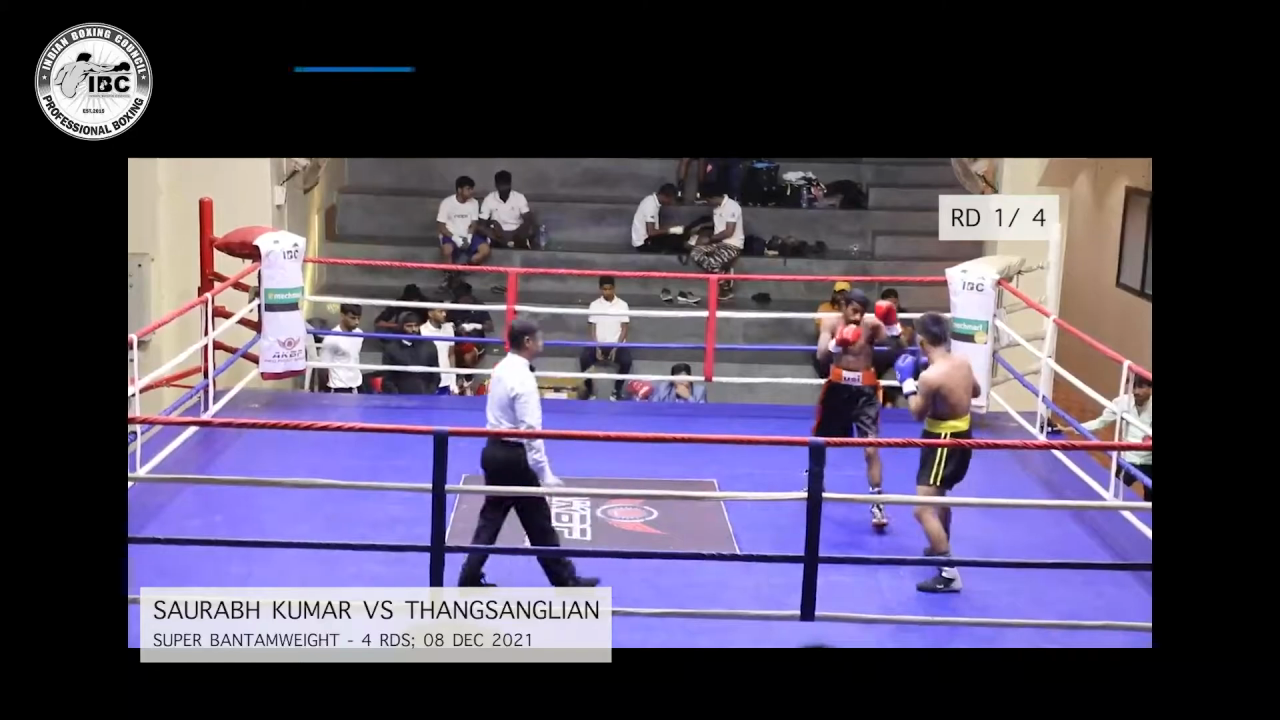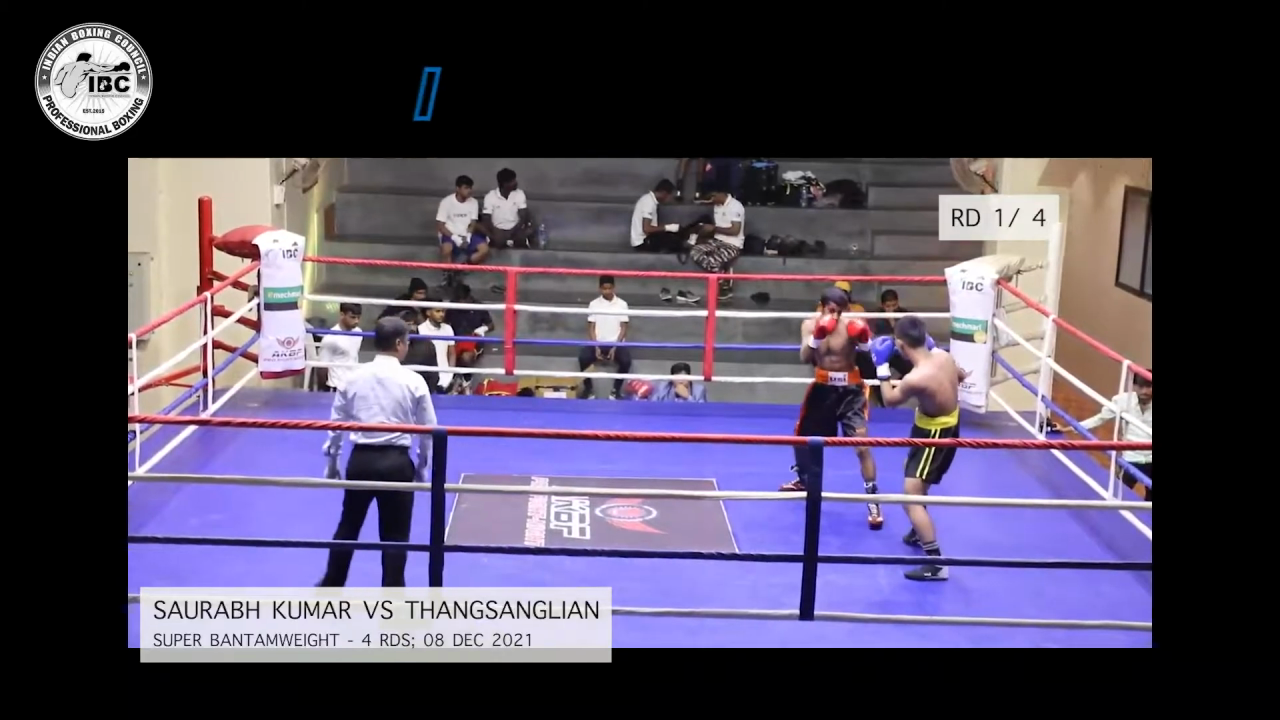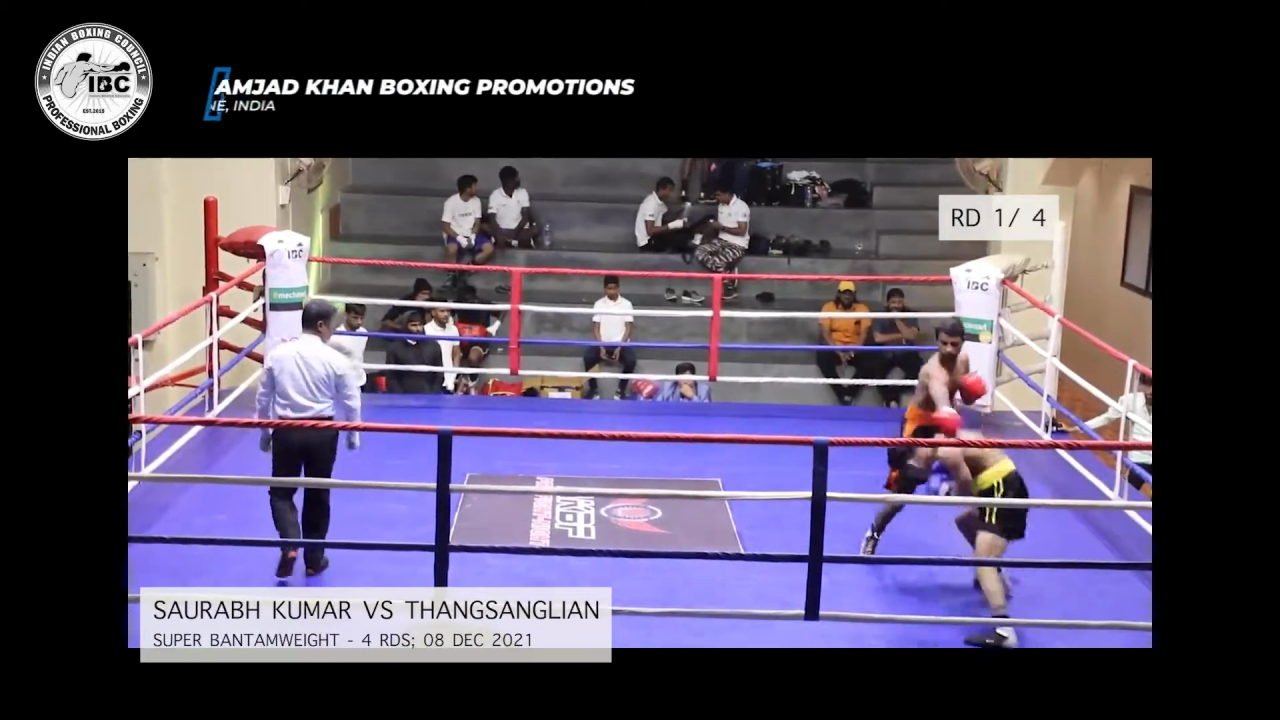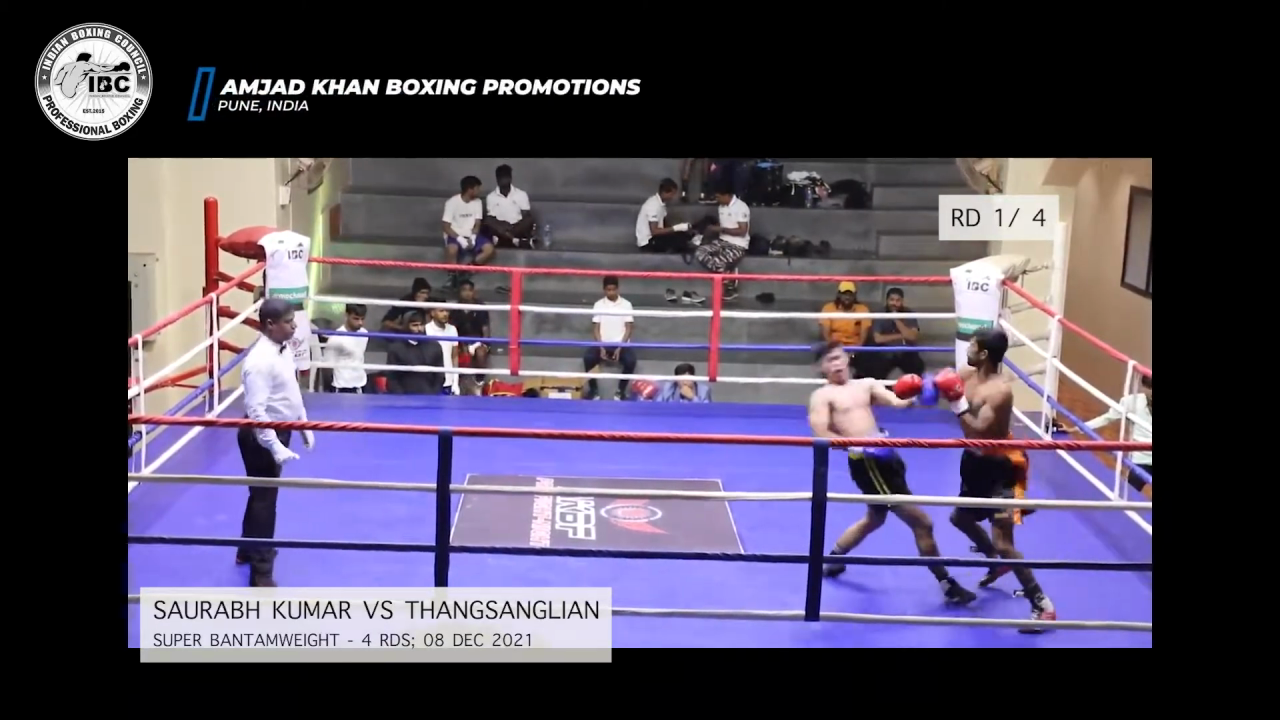
dt=1s
person 1, frame 1
left shoulder: (500, 370)
right shoulder: (522, 378)
right elbow: (529, 429)
right wrist: (544, 473)
left hip: (494, 451)
right hip: (513, 456)
left knee: (491, 517)
right knee: (538, 520)
left ankle: (470, 577)
right ankle: (565, 580)
person 1, frame 2
left shoulder: (353, 377)
right shoulder: (413, 381)
left elbow: (336, 423)
right elbow: (428, 428)
left wrist: (331, 461)
right wrist: (423, 465)
left hip: (361, 460)
right hip: (396, 462)
left knee: (348, 527)
right knee: (395, 536)
left ankle: (331, 586)
person 1, frame 3
left shoulder: (277, 354)
right shoulder: (334, 359)
left elbow: (263, 397)
right elbow: (351, 401)
left wrist: (265, 433)
right wrist: (354, 434)
left hip: (287, 433)
right hip: (323, 433)
left knee: (281, 494)
right knee: (318, 497)
left ankle: (290, 548)
right ankle: (314, 559)
person 1, frame 4
left shoulder: (283, 351)
right shoulder: (260, 360)
left elbow: (291, 394)
right elbow: (256, 409)
left wrist: (304, 425)
right wrist: (275, 447)
left hip: (278, 431)
right hip: (262, 435)
left knee: (262, 495)
right knee: (264, 499)
left ankle: (249, 549)
right ankle: (261, 573)
person 2, frame 1
left shoulder: (929, 376)
right shoulder: (962, 362)
left elbow: (918, 414)
right elbow: (975, 391)
left wrist: (907, 381)
left hip: (943, 441)
right hip: (960, 436)
left knee: (923, 510)
right knee: (938, 498)
left ankle: (949, 574)
right ankle: (940, 547)
person 2, frame 2
left shoulder: (916, 379)
right shoulder: (943, 356)
left elbow: (890, 400)
right elbow: (960, 376)
left wrist: (881, 365)
right wrist: (932, 346)
left hip: (933, 435)
right hip: (947, 429)
left knee: (912, 499)
right knee: (917, 486)
left ankle: (936, 564)
right ankle: (919, 533)
person 2, frame 3
left shoulder: (944, 453)
left elbow: (966, 489)
left wrist: (944, 489)
left hip: (1002, 491)
right hip: (1002, 487)
left knee: (983, 561)
right knee: (965, 522)
left ankle: (1003, 632)
right ankle: (998, 583)
person 2, frame 4
left shoulder: (865, 385)
right shoulder: (821, 396)
left elbow: (898, 403)
right elbow: (821, 435)
left wrist: (918, 395)
right wrist: (860, 447)
left hip: (880, 457)
right hip: (869, 463)
left knee: (874, 520)
right knee: (922, 525)
left ankle: (831, 562)
right ankle: (948, 586)
person 3, frame 1
left shoulder: (872, 324)
right shoulder: (831, 324)
right elbow: (821, 356)
left wrist: (891, 324)
right wrist: (837, 344)
left hip: (865, 391)
right hip: (837, 388)
left knee: (871, 450)
right knee: (818, 440)
left ankle: (877, 504)
person 3, frame 2
left shoulder: (850, 326)
right shoulder: (809, 325)
right elbow: (805, 358)
left wrist: (864, 341)
right wrist: (816, 335)
left hip: (850, 390)
right hip: (823, 388)
left knee: (862, 446)
right knee: (801, 439)
left ankle: (872, 501)
right ankle: (804, 481)
person 3, frame 3
left shoulder: (963, 361)
right shoulder: (933, 369)
left elbow: (969, 399)
right elbow: (940, 399)
left wrist: (972, 388)
right wrist: (947, 415)
left hip: (944, 428)
right hip: (918, 427)
right knee: (899, 496)
right ankle: (873, 535)
person 3, frame 4
left shoulder: (1000, 390)
right shoulder: (969, 376)
left elbow: (977, 432)
right elbow: (938, 386)
left wrist: (959, 402)
left hip: (1002, 466)
right hip: (978, 461)
left knee: (1004, 542)
right knee: (960, 518)
left ankle: (1042, 605)
right ankle: (996, 563)
